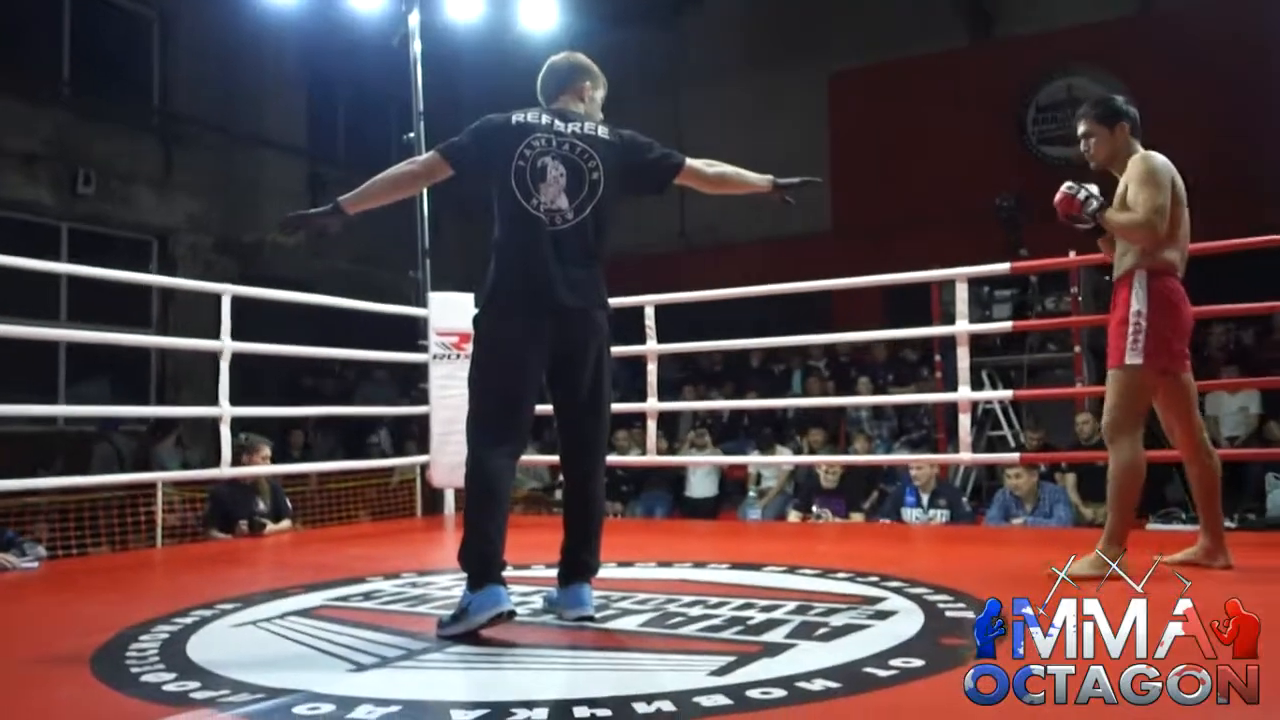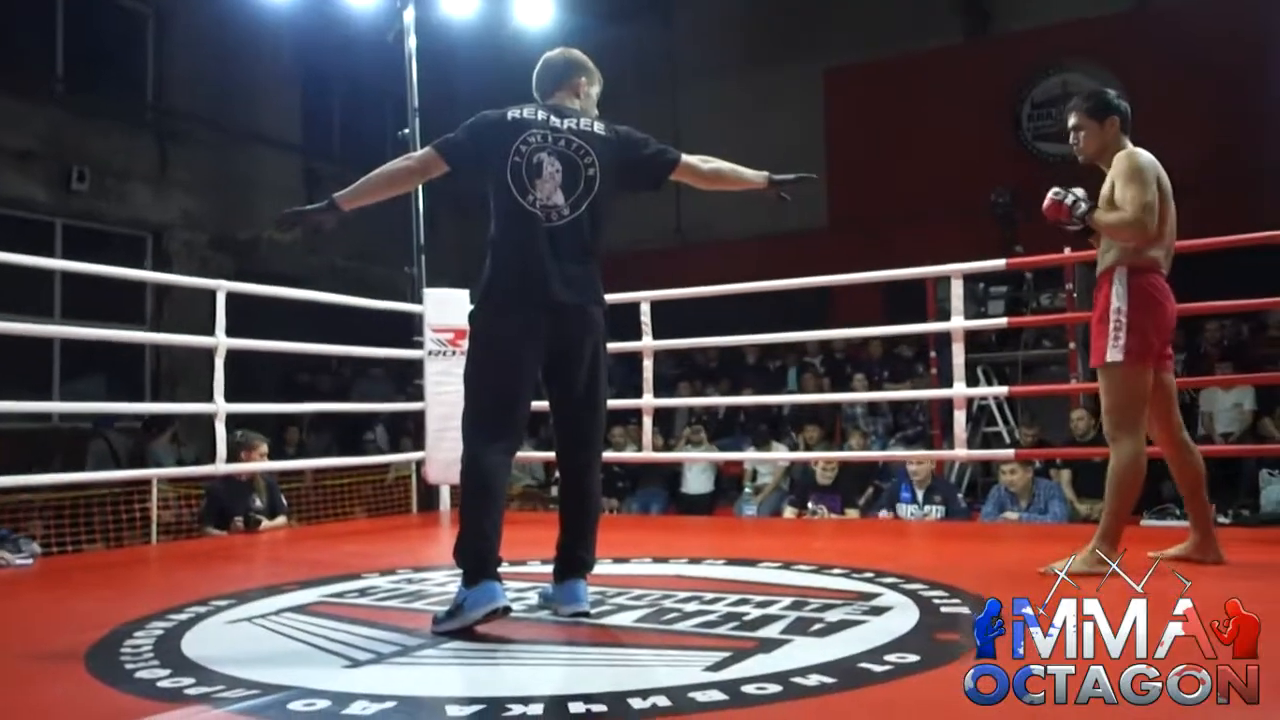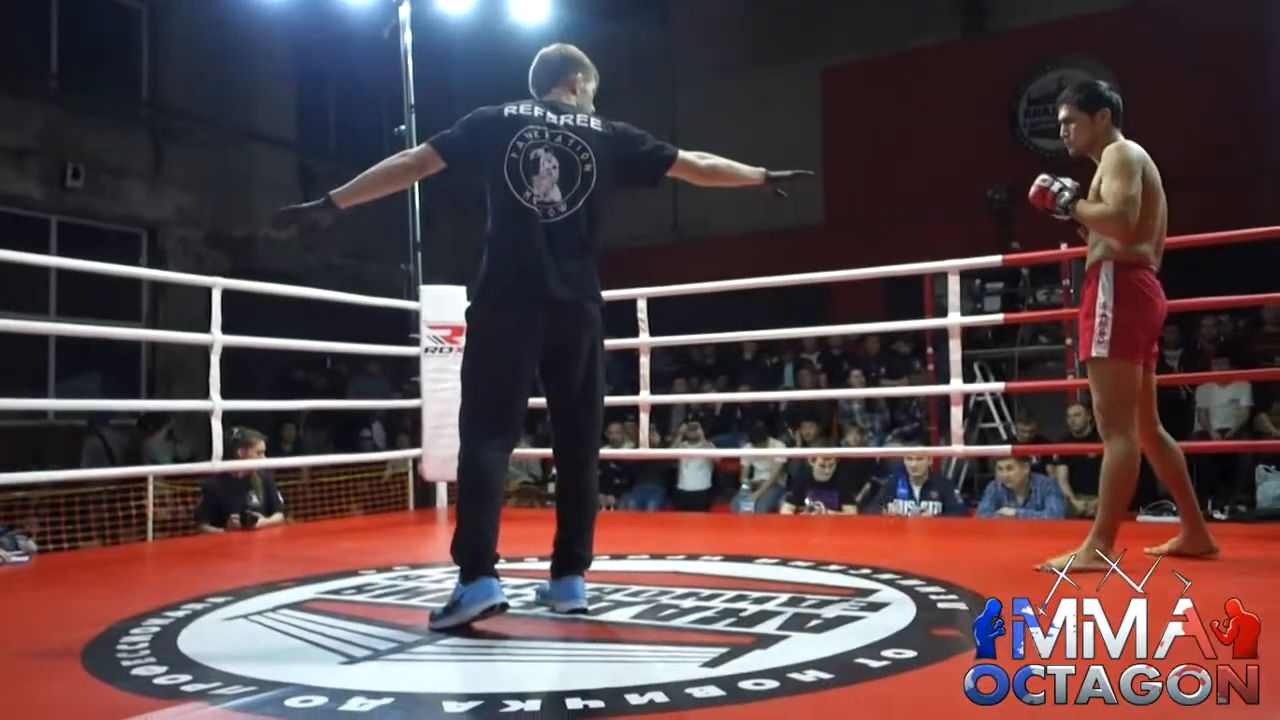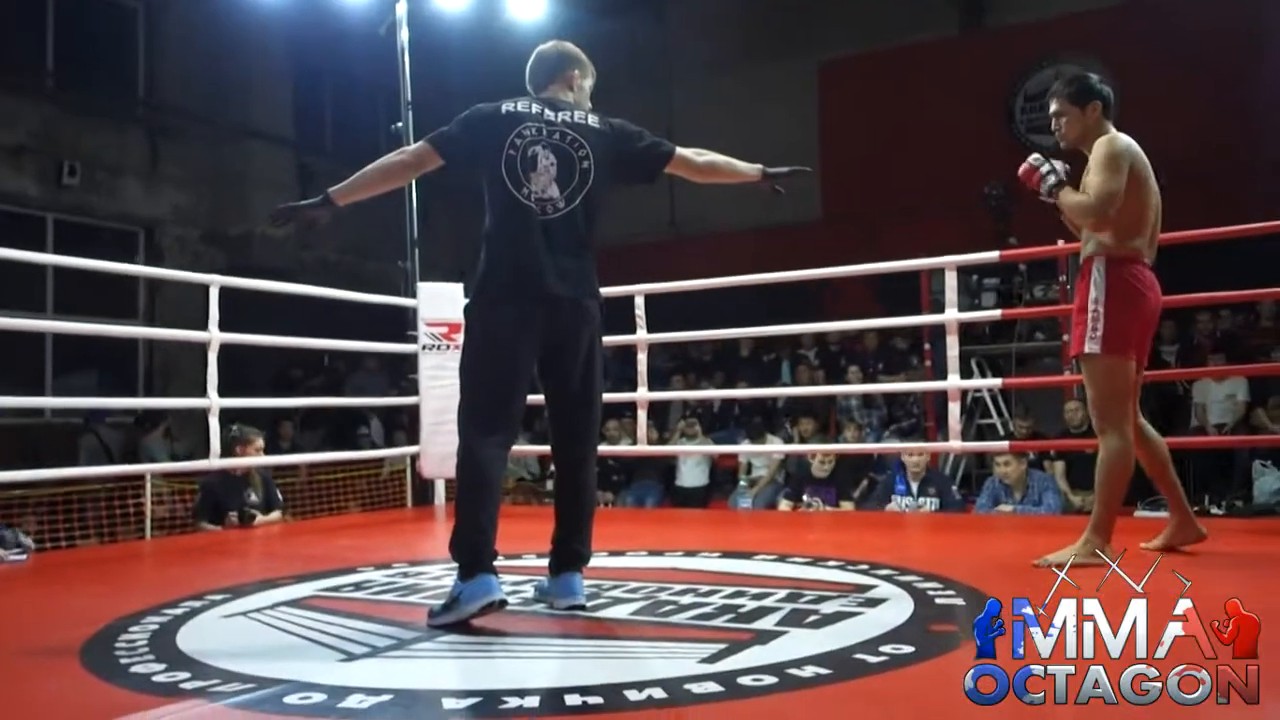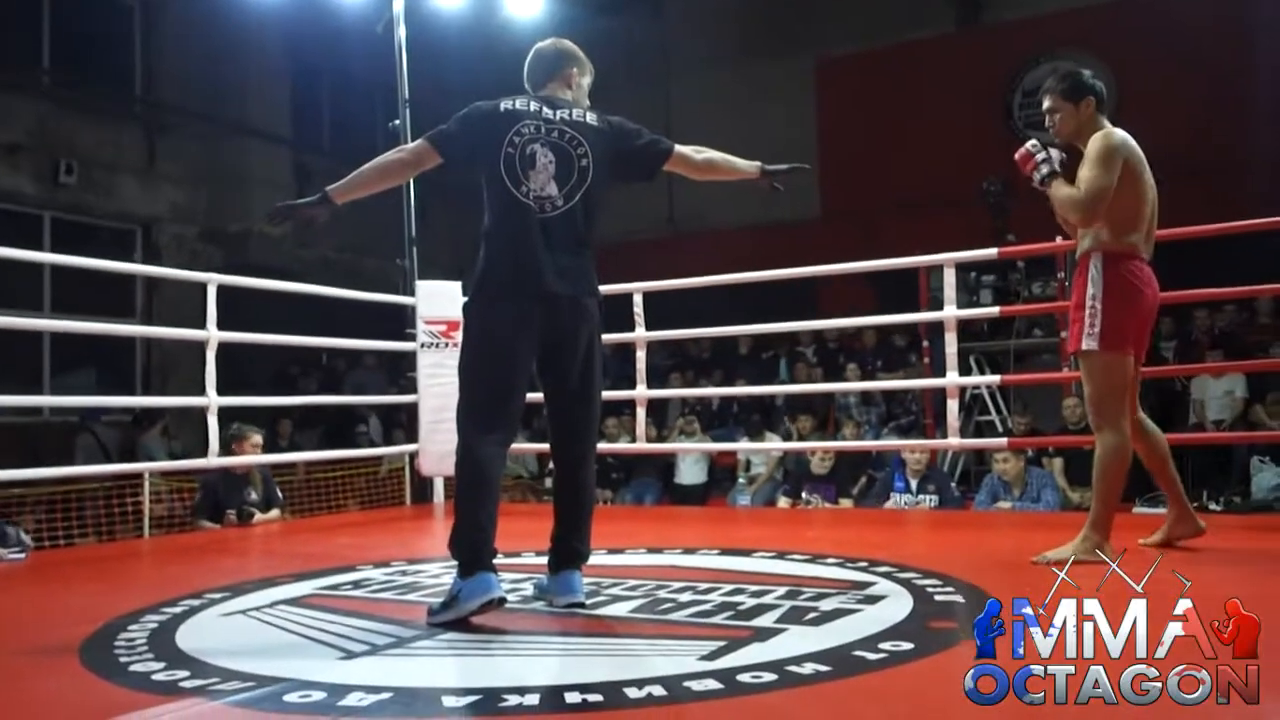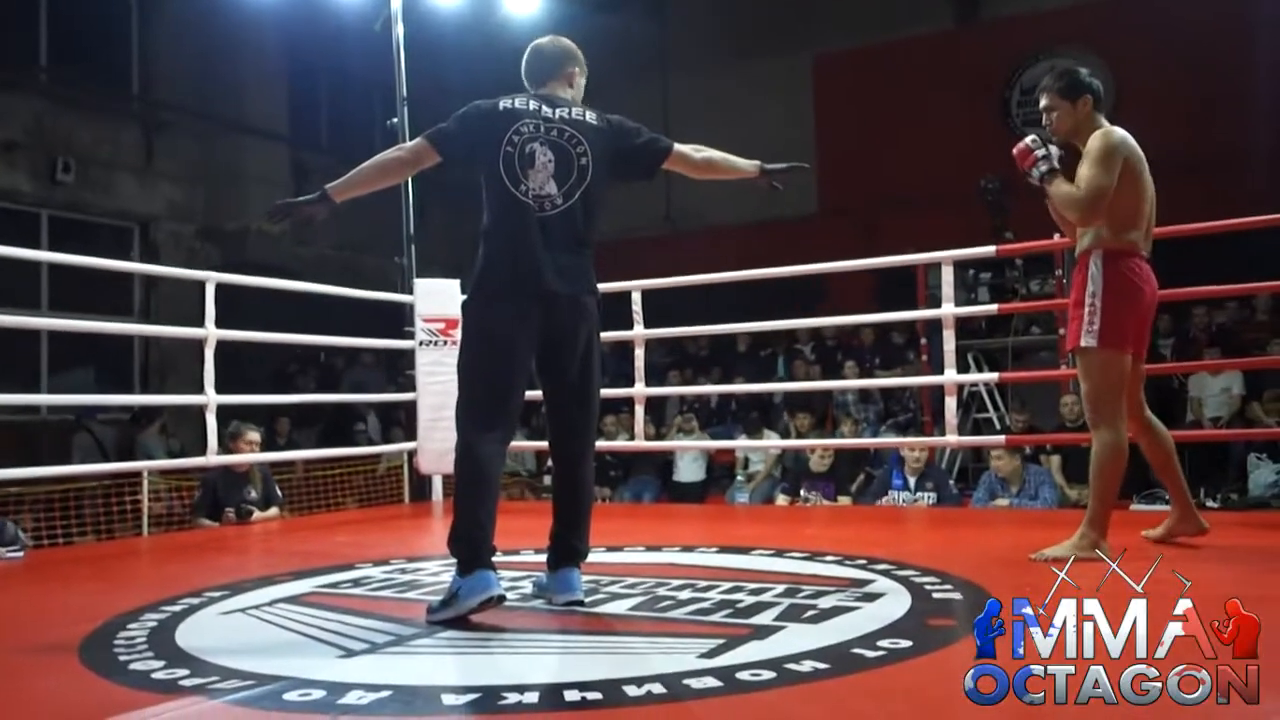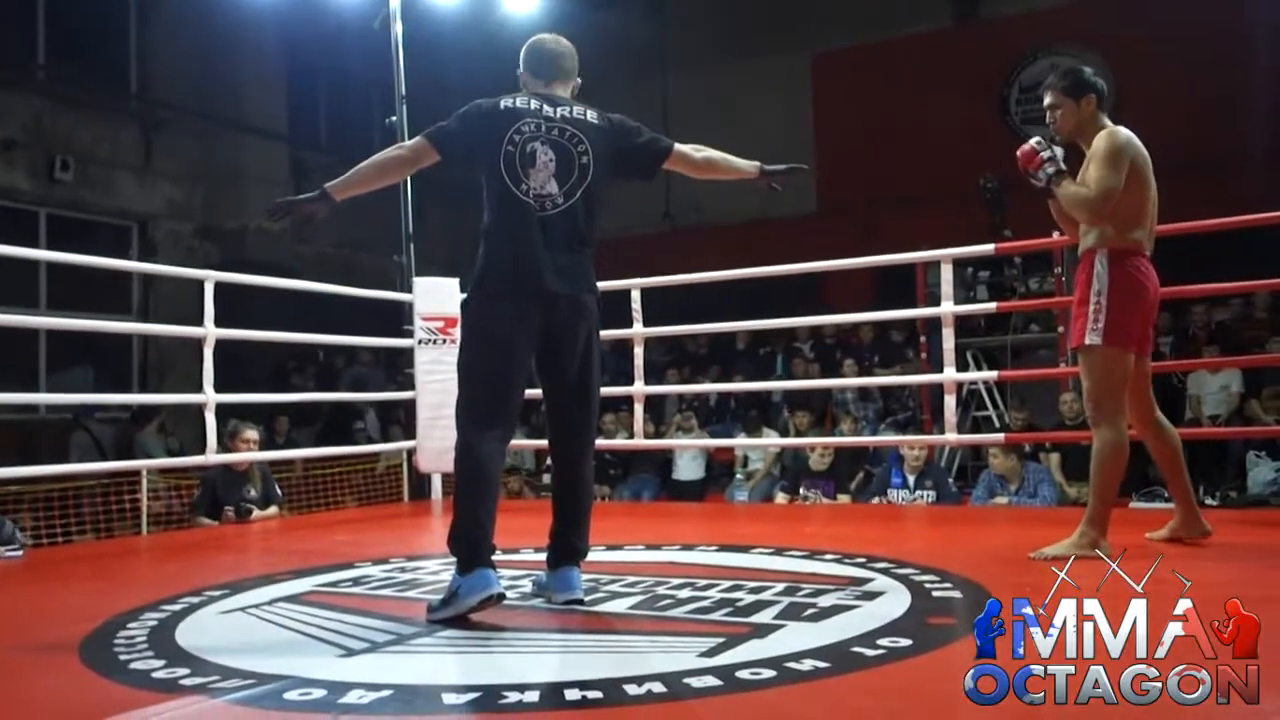
dt=0.1s
person 1, frame 1
left shoulder: (501, 129)
right shoulder: (616, 144)
left elbow: (417, 171)
right elbow: (705, 173)
left wrist: (339, 209)
right wrist: (773, 185)
left hip: (514, 308)
right hip: (582, 313)
left knee: (494, 443)
right knee: (584, 451)
left ankle: (485, 586)
right ankle: (576, 585)
person 1, frame 2
left shoulder: (497, 126)
right shoulder: (613, 141)
left elbow: (413, 167)
right elbow: (701, 170)
left wrist: (334, 205)
right wrist: (768, 181)
left hip: (510, 305)
right hip: (578, 310)
left knee: (490, 439)
right knee: (580, 447)
left ankle: (481, 581)
right ankle: (572, 580)
person 1, frame 3
left shoulder: (494, 122)
right shoulder: (609, 137)
left elbow: (411, 164)
right elbow: (698, 166)
left wrist: (331, 203)
right wrist: (766, 177)
left hip: (507, 301)
right hip: (576, 305)
left knee: (487, 436)
right knee: (578, 444)
left ankle: (478, 578)
right ankle: (570, 577)
person 1, frame 4
left shoulder: (490, 120)
right shoulder: (606, 133)
left elbow: (408, 161)
right elbow: (695, 163)
left wrist: (328, 200)
right wrist: (763, 173)
left hip: (505, 298)
right hip: (574, 302)
left knee: (486, 432)
right knee: (576, 440)
left ankle: (477, 575)
right ankle: (568, 573)
person 1, frame 5
left shoulder: (489, 118)
right shoulder: (605, 131)
left elbow: (407, 160)
right elbow: (694, 160)
left wrist: (326, 199)
right wrist: (761, 171)
left hip: (503, 296)
right hip: (573, 300)
left knee: (484, 430)
right knee: (575, 437)
left ankle: (476, 572)
right ankle: (567, 571)
person 1, frame 6
left shoulder: (487, 117)
right shoulder: (605, 129)
left elbow: (406, 158)
right elbow: (693, 160)
left wrist: (325, 197)
right wrist: (760, 170)
left hip: (502, 295)
right hip: (572, 299)
left knee: (484, 428)
right knee: (573, 436)
left ankle: (475, 571)
right ankle: (566, 569)
person 1, frame 7
left shoulder: (489, 115)
right shoulder: (605, 128)
left elbow: (405, 157)
right elbow: (693, 159)
left wrist: (326, 195)
right wrist: (760, 171)
left hip: (503, 294)
right hip: (572, 298)
left knee: (483, 427)
right knee: (573, 434)
left ankle: (475, 570)
right ankle: (566, 568)
person 2, frame 1
left shoulder: (1146, 164)
right shoulder: (1139, 175)
left elbow: (1150, 229)
left wrist: (1096, 210)
right wrist: (1094, 223)
left hip: (1147, 299)
right hip: (1158, 302)
left knee: (1121, 429)
right knee: (1189, 432)
left ankle: (1110, 552)
right ankle: (1212, 543)
person 2, frame 2
left shoulder: (1131, 160)
right shoulder: (1127, 171)
left elbow: (1141, 228)
left wrist: (1085, 211)
right wrist: (1085, 224)
left hip: (1129, 296)
right hip: (1144, 297)
left knee: (1123, 430)
right knee: (1168, 430)
left ankle: (1104, 550)
right ankle: (1203, 539)
person 2, frame 3
left shoulder: (1120, 154)
right shoulder: (1126, 161)
left elbow: (1119, 221)
left wrist: (1070, 200)
right wrist: (1073, 208)
left hip: (1118, 289)
right hip: (1137, 289)
left knee: (1116, 426)
right knee: (1143, 424)
left ankle: (1100, 546)
right ankle: (1194, 530)
person 2, frame 4
left shoulder: (1111, 147)
right shoulder: (1121, 154)
left elbow: (1098, 214)
left wrist: (1055, 186)
right wrist: (1060, 194)
left hip: (1111, 284)
right hip: (1133, 283)
left knee: (1110, 422)
right knee: (1127, 420)
left ankle: (1096, 542)
right ankle: (1182, 520)
person 2, frame 5
left shoulder: (1107, 141)
right shoulder: (1116, 150)
left elbow: (1083, 210)
right elbow: (1085, 227)
left wrist: (1047, 175)
right wrist: (1050, 181)
left hip: (1109, 279)
right hip: (1130, 279)
left knee: (1106, 418)
right knee: (1126, 415)
left ankle: (1094, 538)
right ankle: (1181, 514)
person 2, frame 6
left shoulder: (1107, 140)
right shoulder: (1113, 149)
left elbow: (1083, 210)
right elbow: (1079, 227)
left wrist: (1045, 172)
right wrist: (1047, 180)
left hip: (1108, 277)
right hip: (1129, 276)
left knee: (1103, 415)
right knee: (1131, 410)
left ankle: (1092, 536)
right ankle: (1184, 512)
person 2, frame 7
left shoulder: (1113, 139)
right shoulder: (1105, 150)
left elbow: (1095, 210)
right elbow: (1079, 228)
left wrist: (1055, 173)
right wrist: (1048, 182)
left hip: (1112, 276)
right hip: (1128, 277)
left knee: (1103, 413)
right knee: (1141, 411)
left ankle: (1091, 534)
right ankle: (1188, 518)
